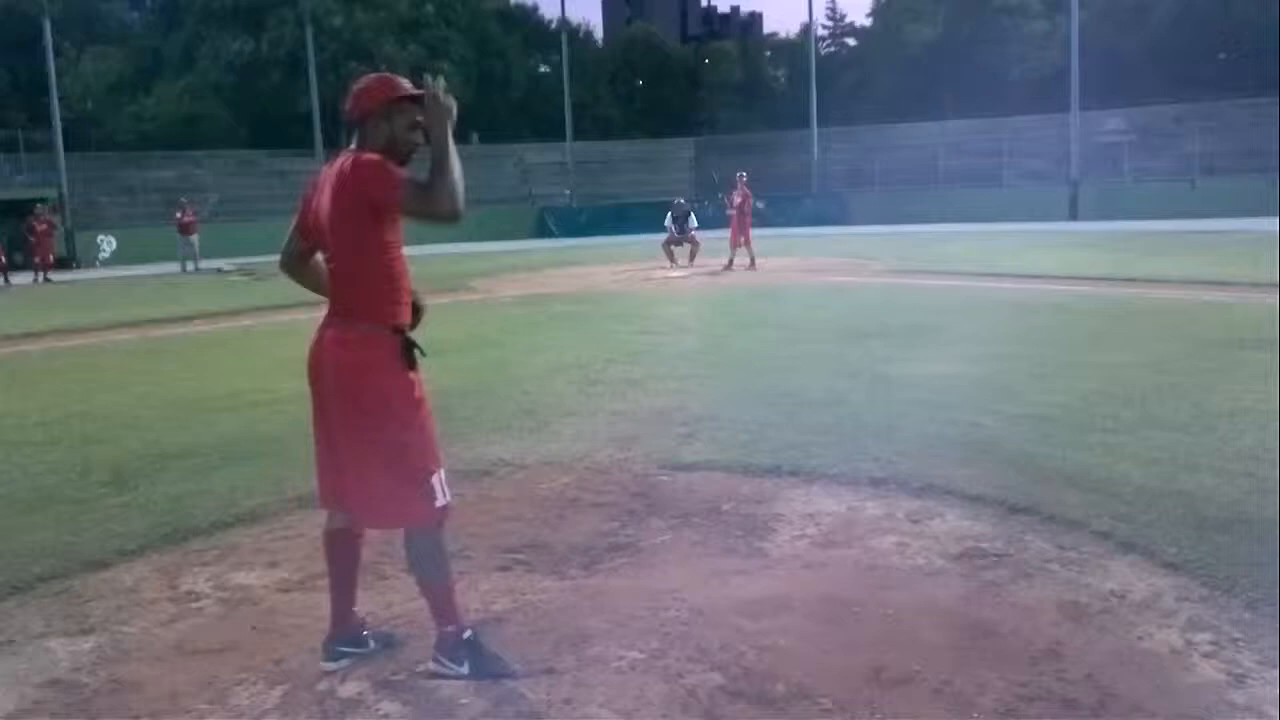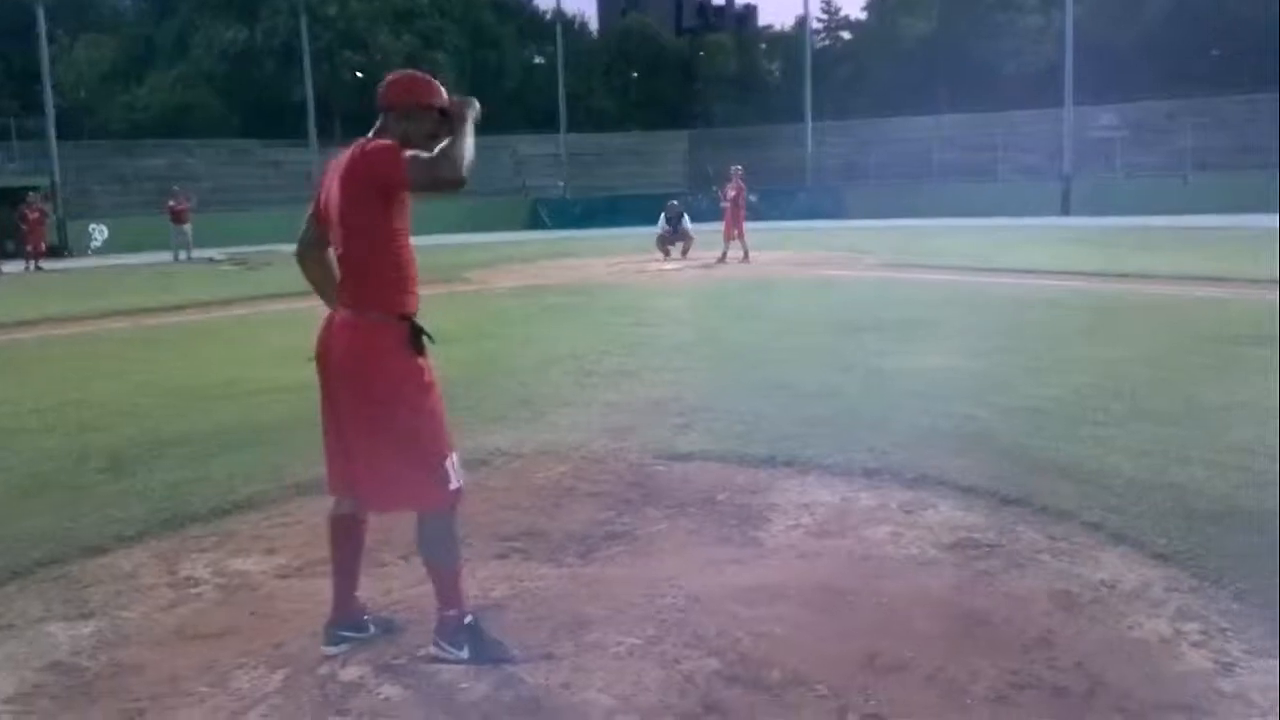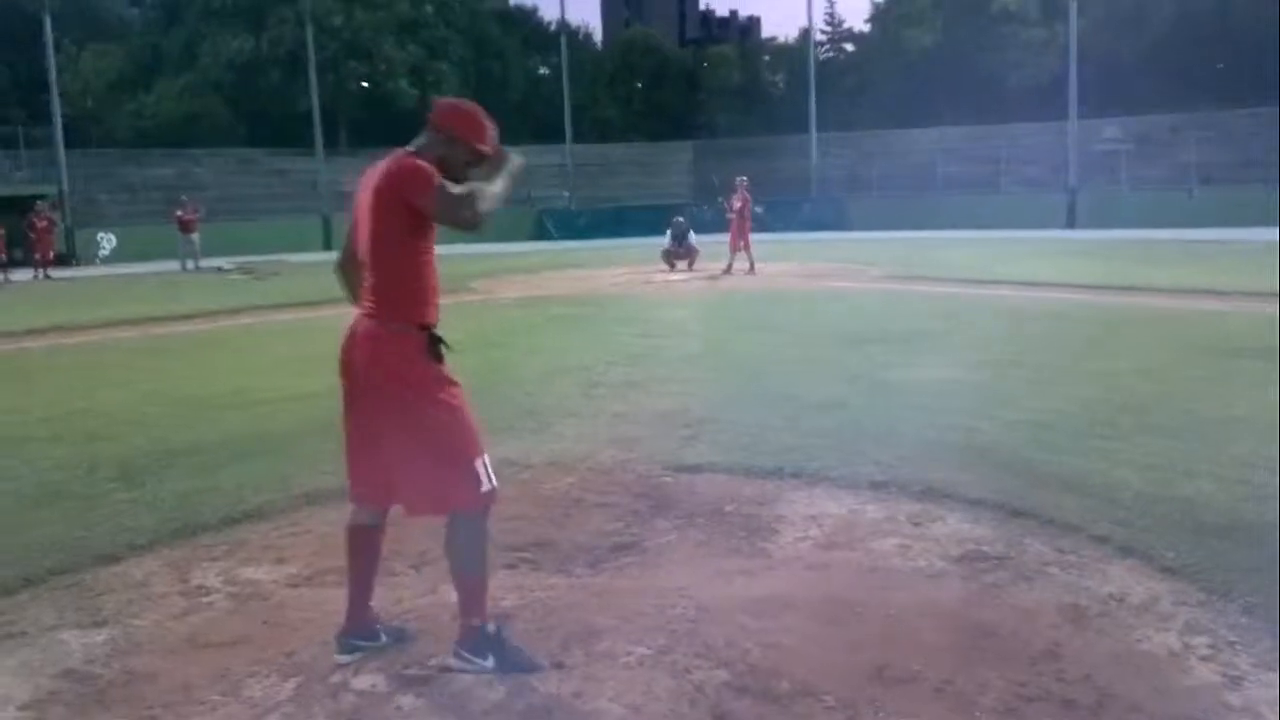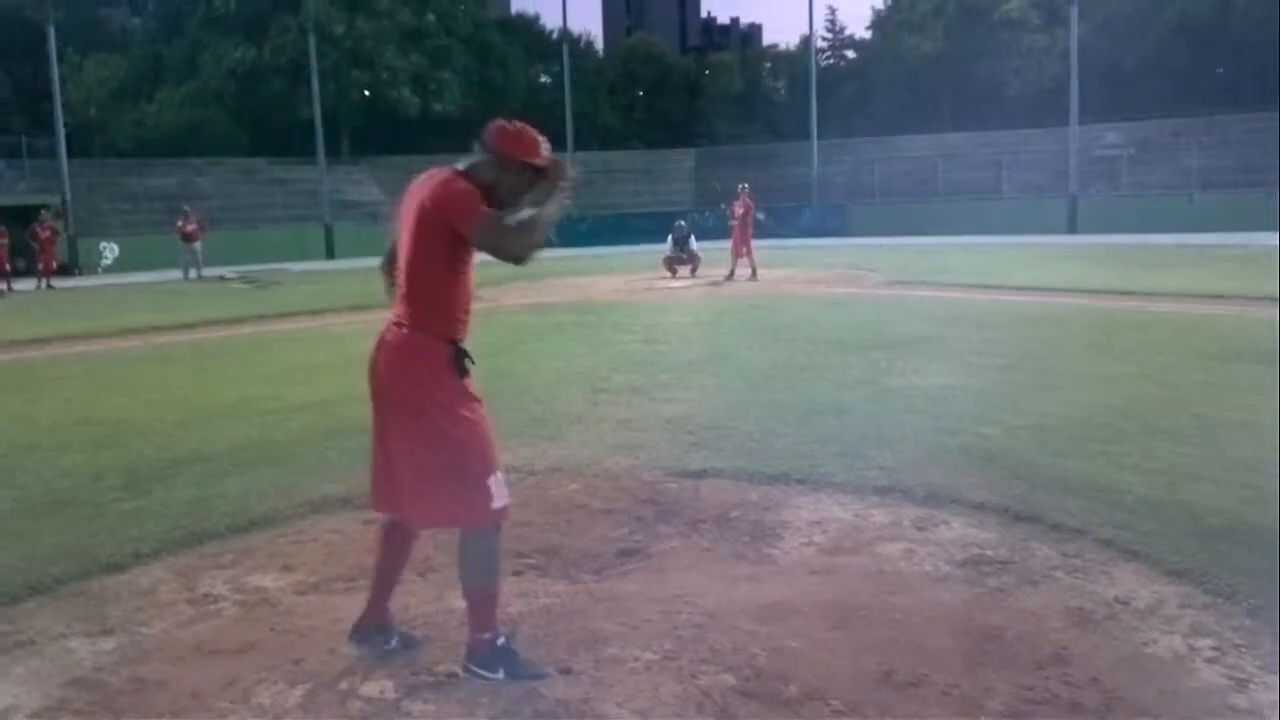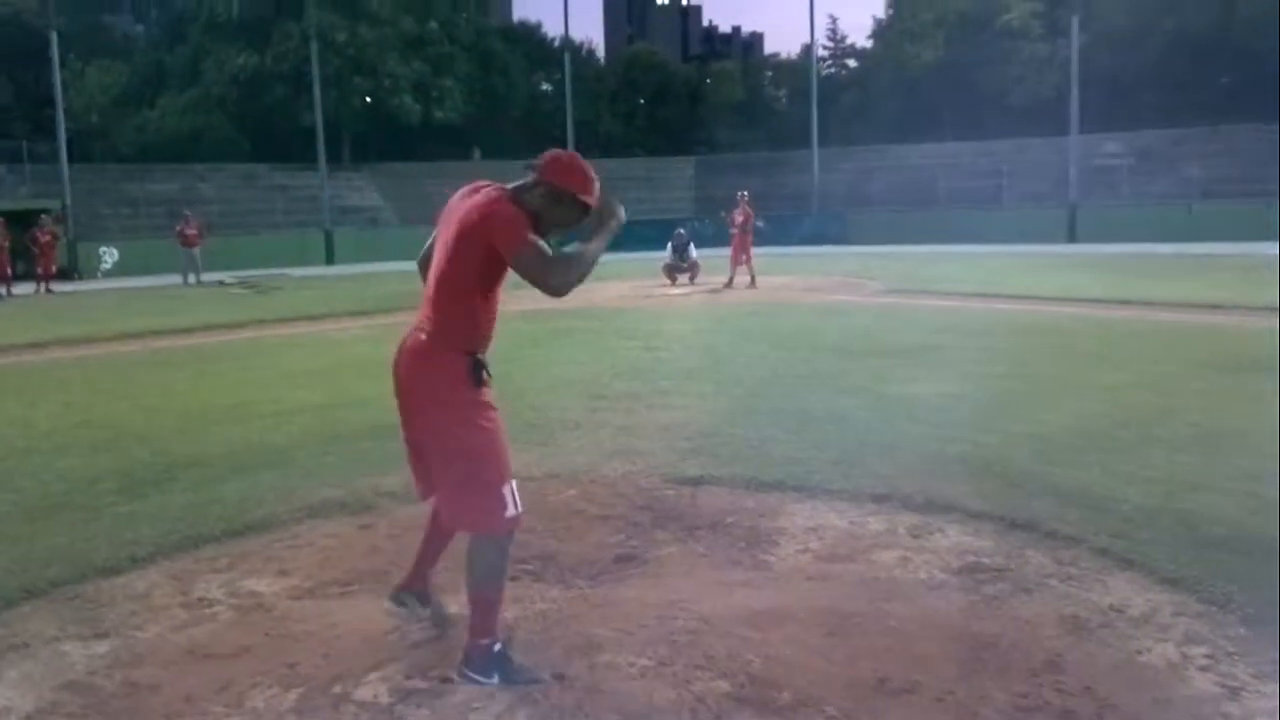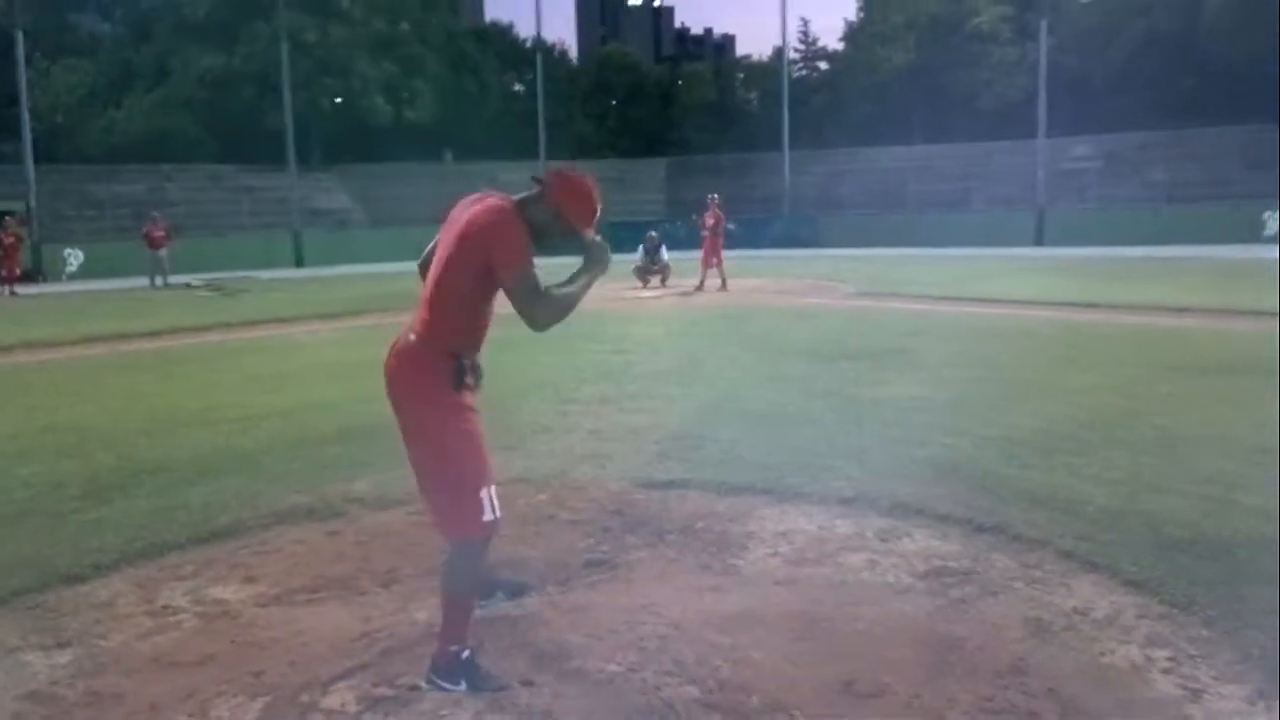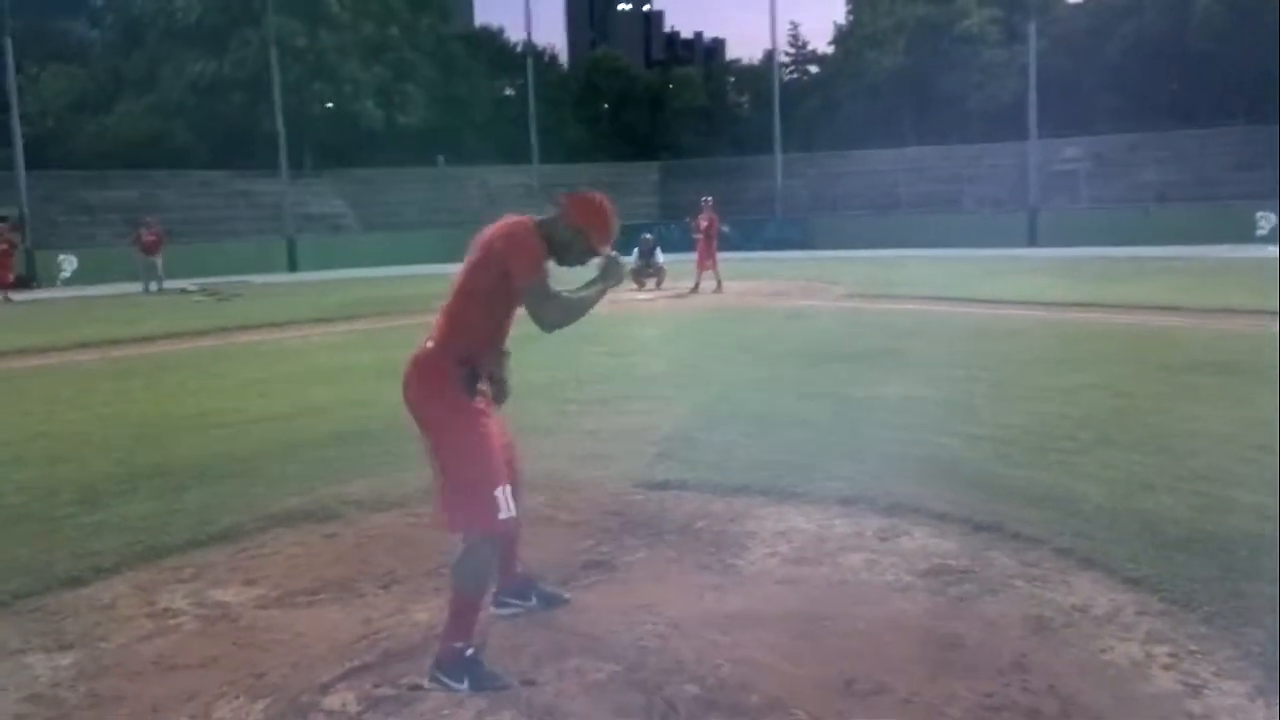
dt=0.2s
person 1, frame 1
left shoulder: (328, 178)
right shoulder: (368, 171)
left elbow: (294, 258)
right elbow: (448, 207)
right wrist: (443, 131)
left hip: (336, 346)
right hip: (376, 354)
left knee: (348, 498)
right knee: (424, 503)
left ankle: (344, 631)
right ankle: (454, 643)
person 1, frame 2
left shoulder: (343, 165)
right shoulder: (376, 156)
left elbow: (309, 251)
right elbow: (451, 174)
right wrist: (466, 120)
left hip: (342, 336)
right hip: (383, 342)
left knee: (354, 484)
right knee: (439, 488)
left ankle: (345, 615)
right ankle: (453, 624)
person 1, frame 3
left shoulder: (378, 175)
right shoulder: (410, 173)
left elbow: (348, 262)
right elbow: (469, 214)
right wrist: (502, 168)
left hip: (366, 343)
right hip: (405, 350)
left knee: (375, 492)
right knee: (470, 492)
left ankle: (359, 624)
right ankle: (477, 636)
person 1, frame 4
left shoulder: (428, 184)
right shoulder: (456, 193)
left elbow: (393, 261)
right elbow: (516, 248)
right wrist: (555, 191)
left hip: (398, 351)
right hip: (430, 362)
left knee: (414, 494)
right knee: (484, 507)
left ankle: (375, 623)
right ankle: (484, 647)
person 1, frame 5
left shoulder: (471, 194)
right shoulder: (501, 213)
left elbow: (427, 264)
right elbow: (556, 280)
right wrist: (603, 233)
left hip: (423, 356)
right hip: (448, 370)
left knee: (460, 487)
right knee: (496, 513)
left ankle: (417, 585)
right ankle: (481, 653)
person 1, frame 6
left shoulder: (479, 204)
right shoulder: (503, 224)
left elbow: (426, 267)
right elbow: (538, 314)
right wrist: (591, 270)
left hip: (421, 361)
right hip: (434, 374)
left knee: (465, 488)
right knee: (474, 515)
left ankle: (473, 581)
right ankle: (450, 659)
person 1, frame 7
left shoulder: (514, 234)
right shoulder: (523, 236)
right elbow: (548, 315)
left wrist: (491, 357)
right wrist: (604, 281)
left hip: (461, 374)
right hip: (447, 382)
left knee: (505, 477)
right knee: (490, 515)
left ankle: (510, 587)
right ankle: (454, 656)
